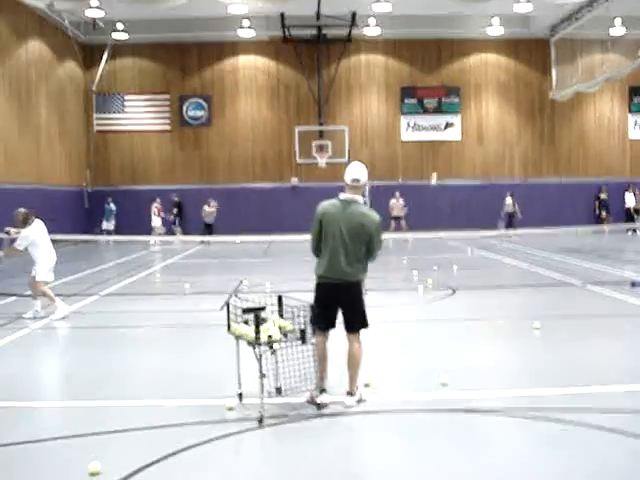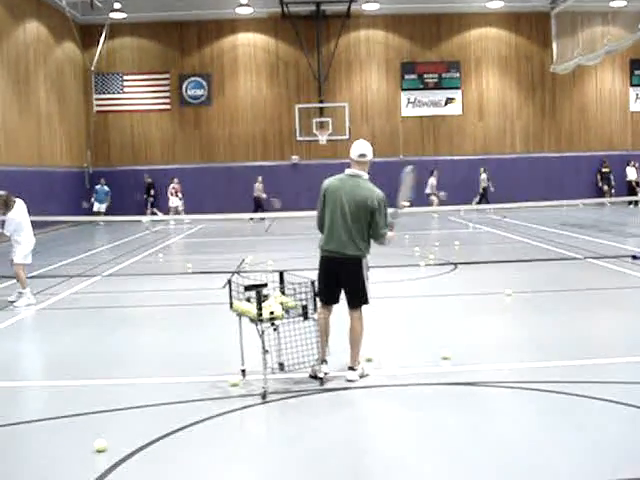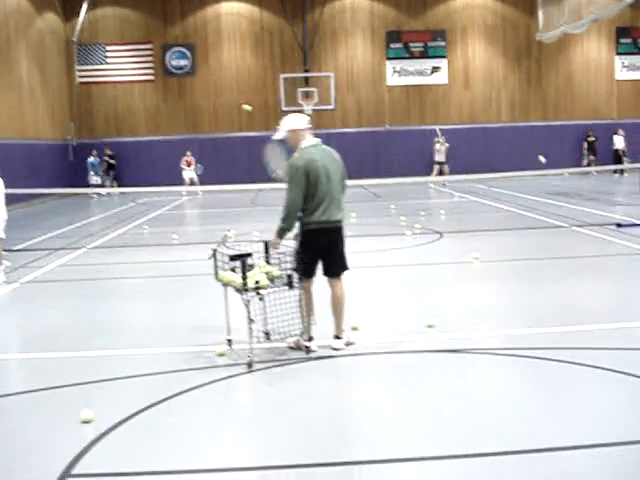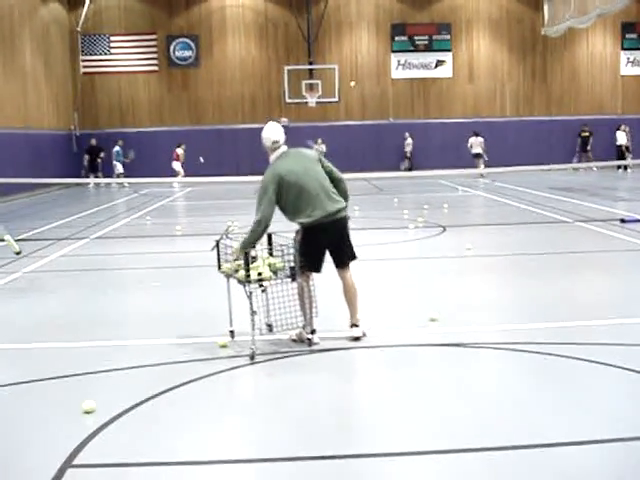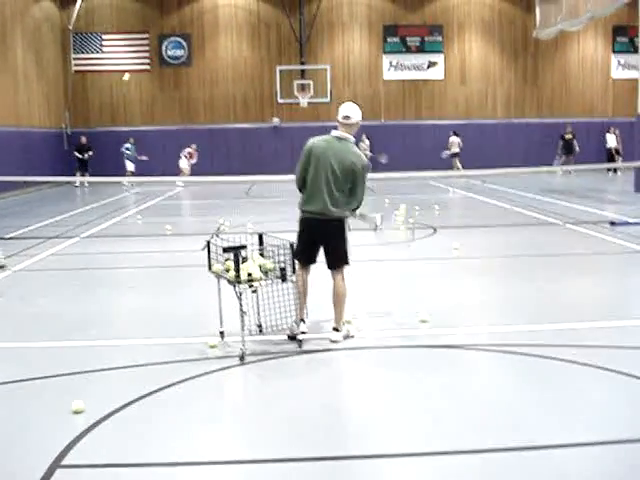
dt=1s
person 1, frame 1
left shoulder: (323, 209)
right shoulder: (372, 218)
left elbow: (315, 247)
right elbow: (372, 255)
left hip: (325, 281)
right hip: (352, 283)
left knee: (321, 335)
right knee: (354, 337)
left ankle: (320, 390)
right ankle: (352, 392)
person 1, frame 2
left shoulder: (329, 184)
right shoulder: (375, 195)
left elbow: (320, 222)
right elbow: (378, 234)
right wrist: (387, 237)
left hip: (328, 255)
right hip: (354, 258)
left knee: (324, 308)
right knee: (355, 312)
left ankle: (322, 362)
right ankle: (354, 367)
person 1, frame 3
left shoulder: (298, 160)
right shoulder: (333, 154)
left elbow: (293, 203)
left wrist: (281, 232)
left hip: (312, 228)
right hip: (335, 225)
left knee: (305, 282)
right knee: (336, 281)
left ankle: (307, 338)
right ankle: (339, 336)
person 1, frame 4
left shoulder: (272, 175)
right shoulder: (309, 154)
left elbow: (263, 218)
right elbow: (339, 179)
left wrist: (245, 246)
right wrist: (342, 207)
left hip: (314, 227)
right hip: (338, 218)
left knee: (304, 276)
right knee: (344, 271)
left ankle: (308, 331)
right ankle: (355, 325)
person 1, frame 5
left shoulder: (313, 144)
right shoulder: (359, 159)
left elbow: (299, 180)
right elbow: (355, 197)
right wrist: (350, 208)
left hip: (309, 217)
right hip: (335, 221)
left knee: (303, 269)
right knee: (338, 274)
left ankle: (300, 321)
right ankle: (338, 328)
